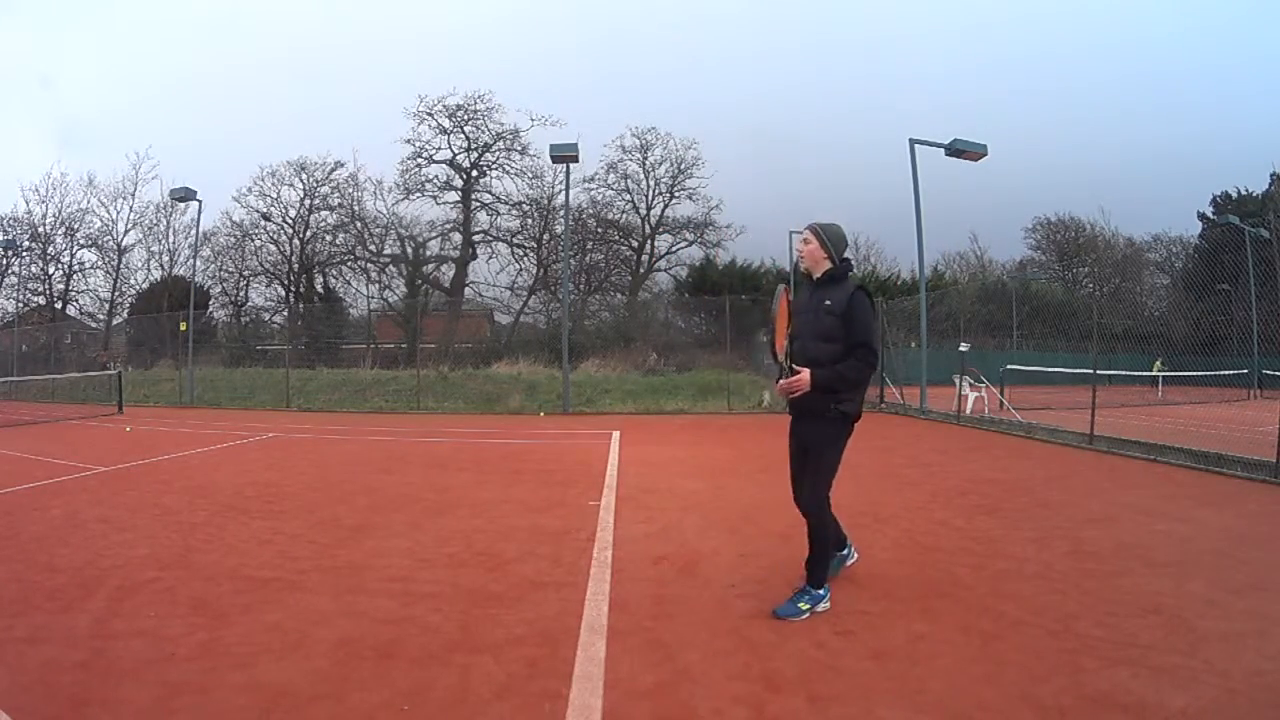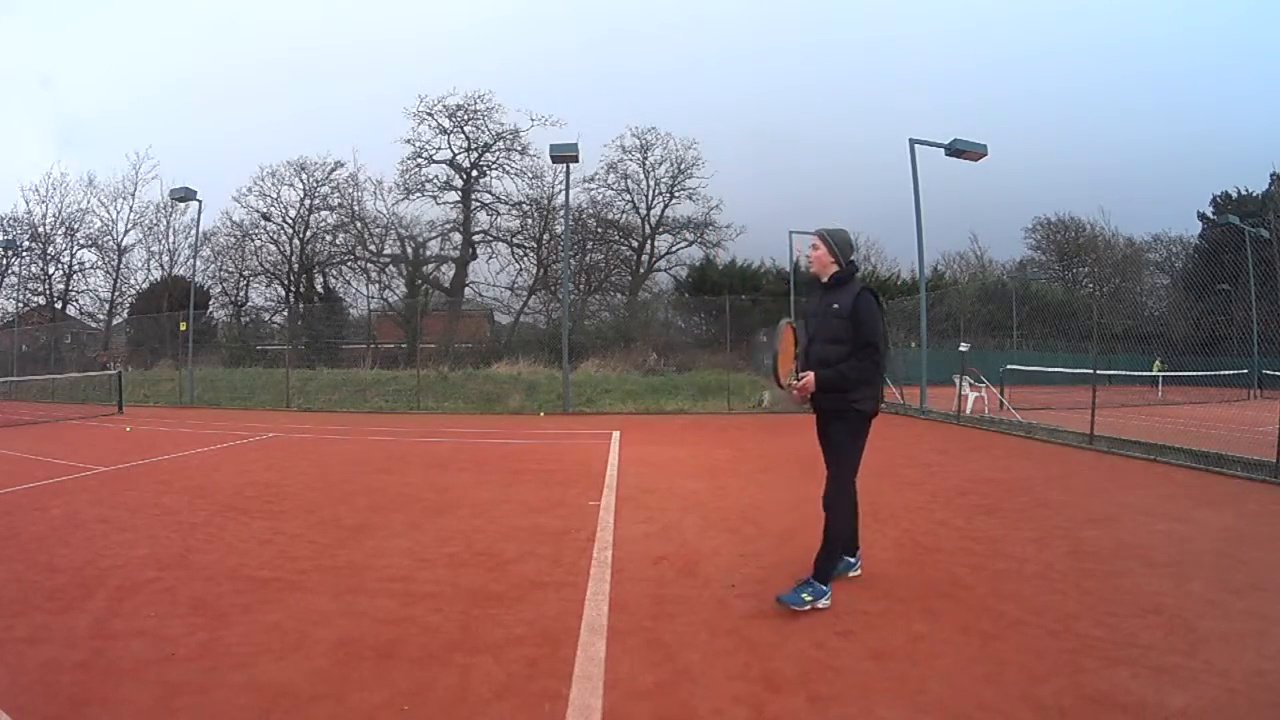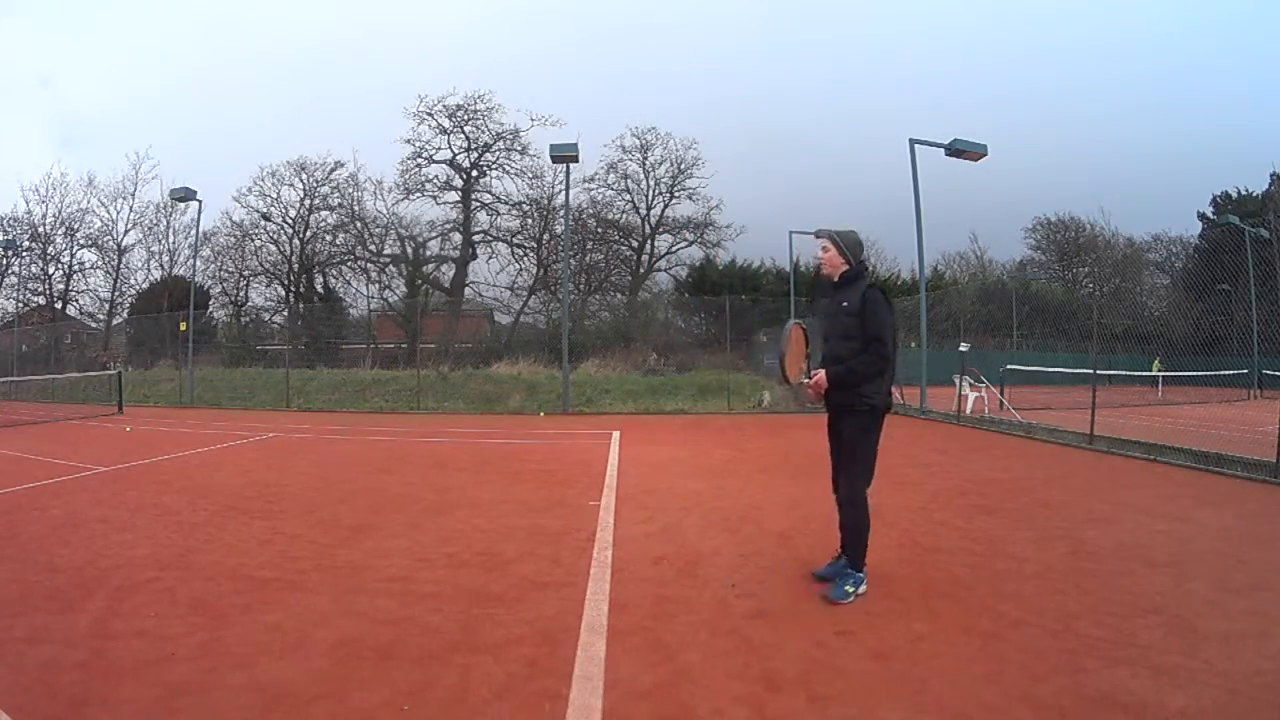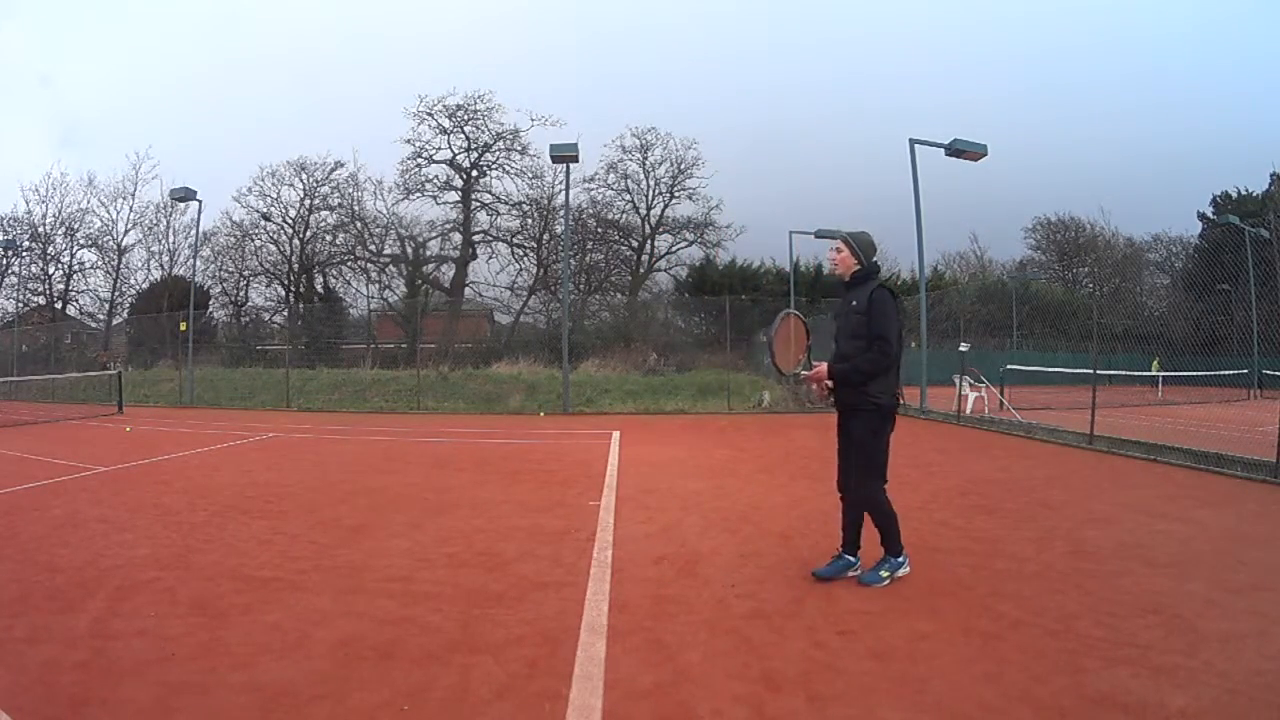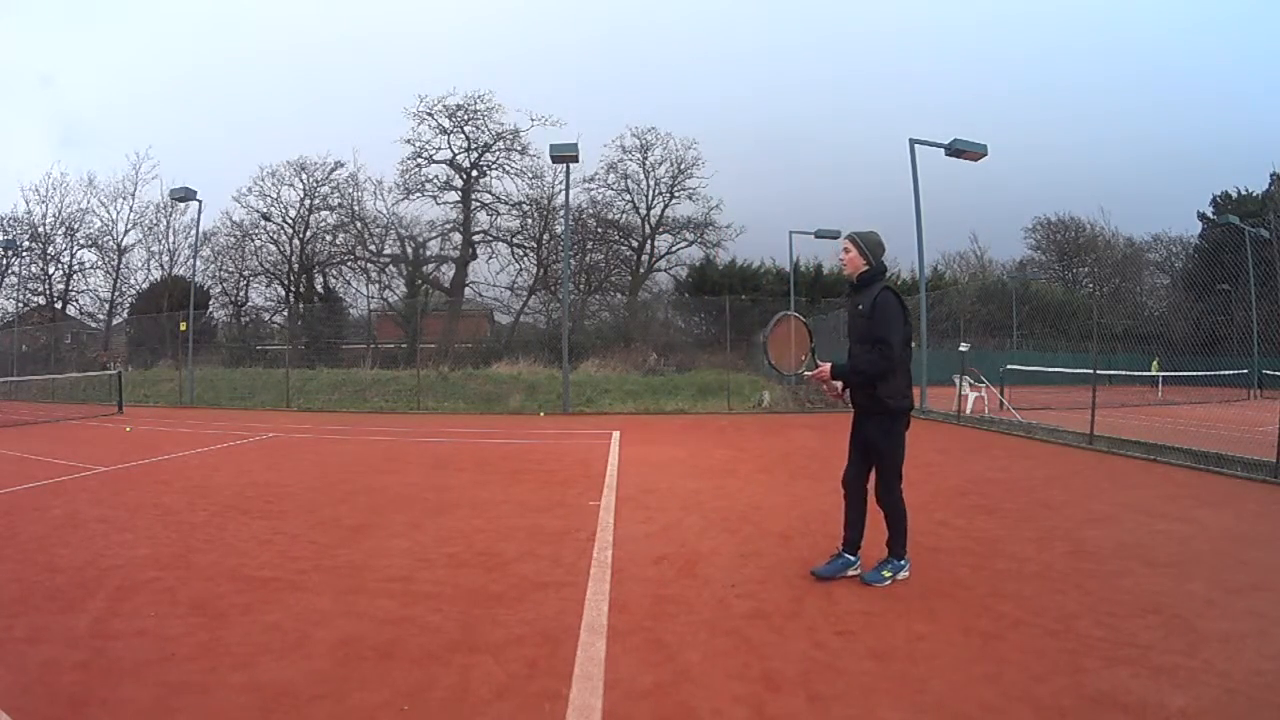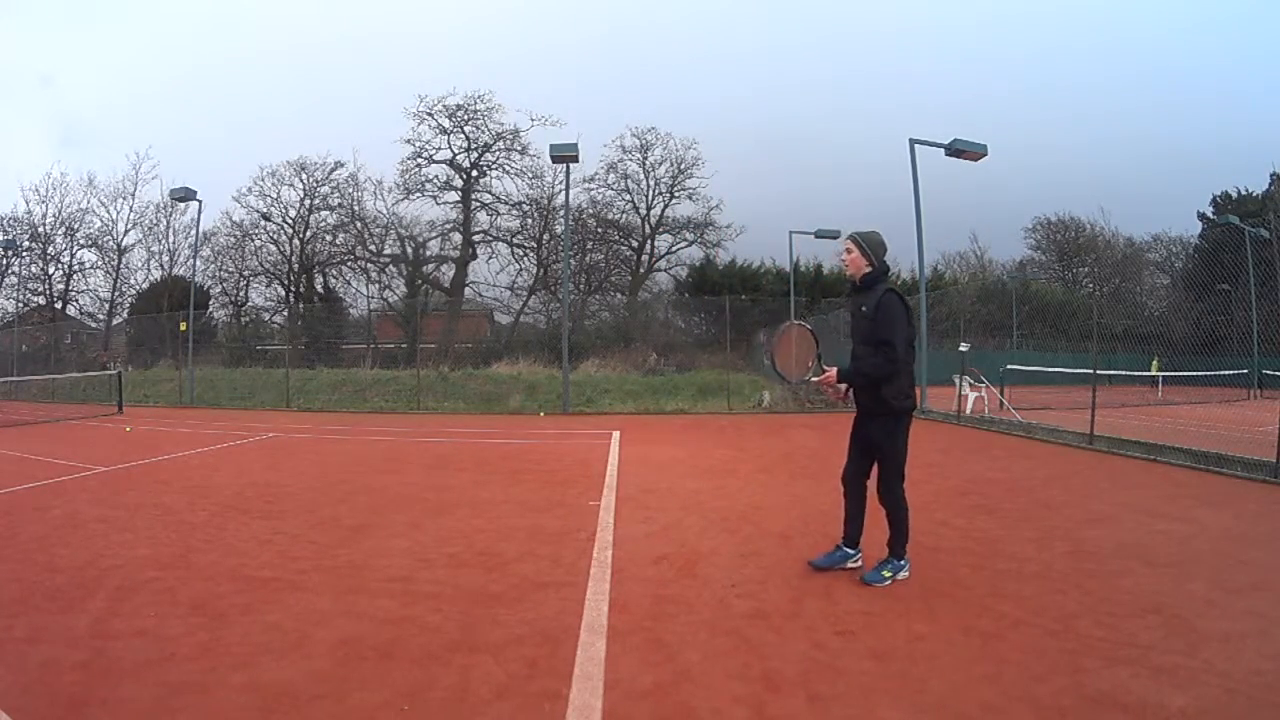
dt=0.2s
person 1, frame 1
left shoulder: (851, 296)
right shoulder: (803, 294)
left elbow: (866, 360)
left wrist: (818, 379)
right wrist: (788, 376)
left hip: (832, 415)
right hip: (802, 411)
left knee: (813, 498)
right knee: (803, 494)
left ankle: (816, 588)
right ankle: (840, 549)
person 1, frame 2
left shoulder: (859, 298)
right shoulder: (816, 299)
left elbow: (871, 359)
left wrist: (822, 379)
right wrist: (805, 378)
left hip: (851, 410)
right hip: (826, 409)
left knee: (835, 494)
right knee: (841, 487)
left ankle: (820, 583)
right ankle: (848, 557)
person 1, frame 3
left shoulder: (869, 295)
right shoulder: (833, 298)
left elbow: (879, 355)
left wrist: (833, 376)
right wrist: (822, 377)
left hip: (864, 408)
right hip: (838, 406)
left knee: (852, 489)
right knee: (842, 487)
left ankle: (855, 572)
right ankle: (849, 557)
person 1, frame 4
left shoulder: (878, 296)
right shoulder: (848, 297)
left elbow: (882, 354)
left wrist: (835, 371)
right wrist: (831, 376)
left hip: (873, 408)
right hip: (849, 406)
left knee: (868, 487)
right knee: (847, 485)
left ankle: (895, 557)
right ankle: (850, 556)
person 1, frame 5
left shoulder: (884, 298)
right shoulder: (859, 296)
left elbow: (886, 358)
left wrist: (837, 371)
right wrist: (842, 379)
left hip: (887, 409)
right hip: (865, 407)
left knee: (888, 487)
right knee: (853, 482)
left ankle: (898, 560)
right ankle: (849, 555)
person 1, frame 6
left shoulder: (887, 299)
right shoulder: (861, 297)
left elbow: (891, 359)
left wrist: (844, 375)
right wrist: (846, 381)
left hip: (890, 409)
right hip: (868, 406)
left knee: (889, 486)
right knee: (853, 477)
left ankle: (898, 560)
right ankle: (850, 549)
